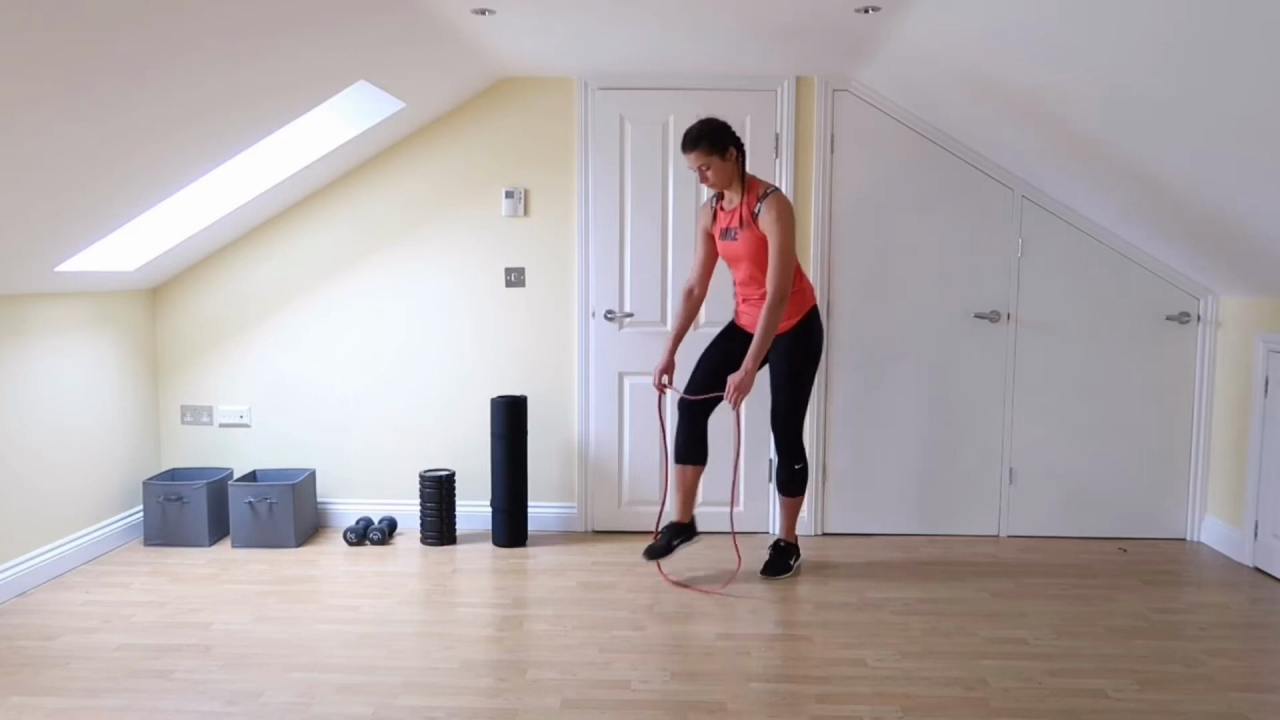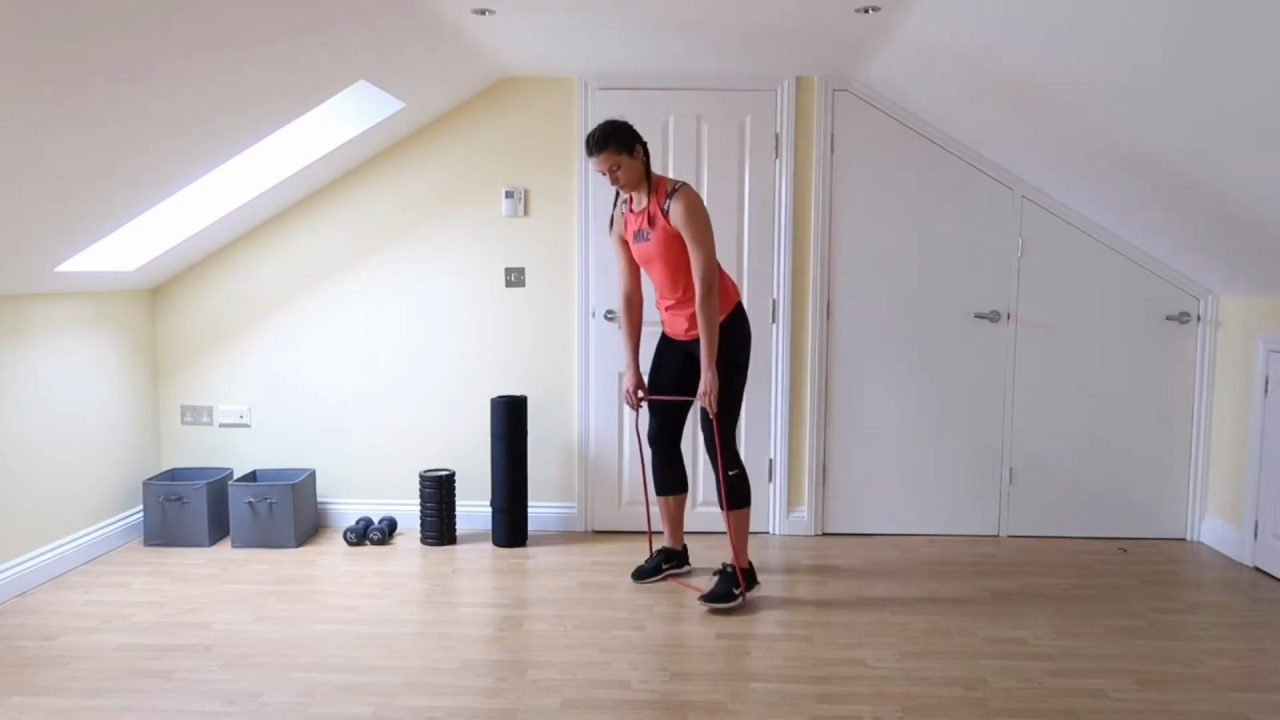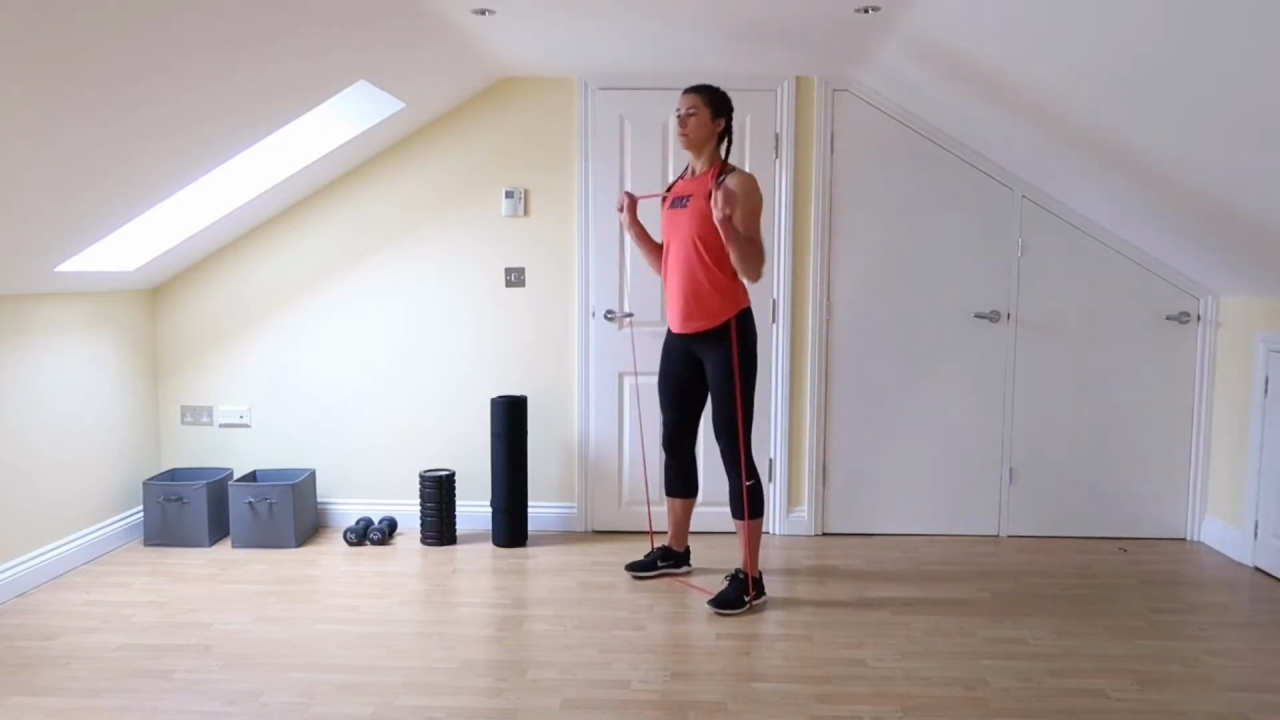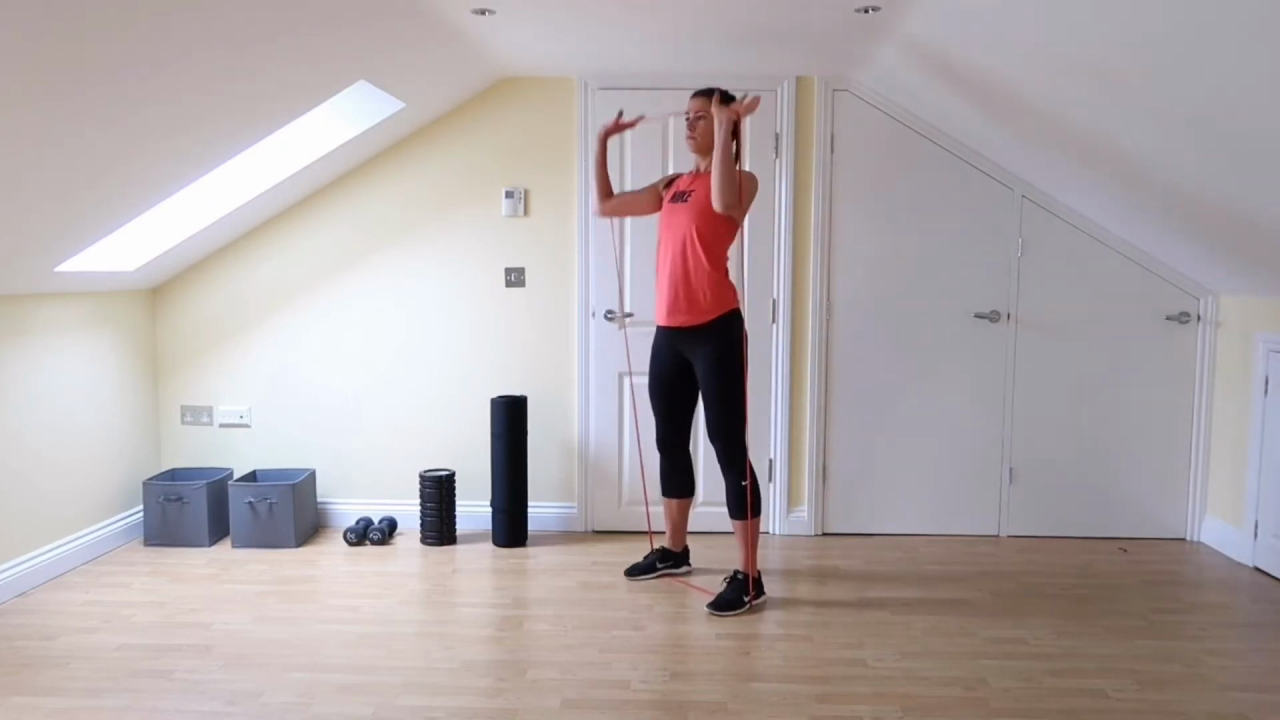
dt=1s
person 1, frame 1
left shoulder: (771, 204)
right shoulder: (710, 212)
left elbow: (778, 293)
right elbow: (695, 287)
left wrist: (748, 369)
right wrist: (670, 351)
left hip: (795, 326)
right hip: (746, 322)
left knee: (785, 431)
right knee: (692, 404)
left ankle: (787, 542)
right ankle: (682, 521)
person 1, frame 2
left shoulder: (681, 201)
right shoulder: (620, 216)
left elbow: (707, 286)
right elbow: (631, 295)
left wrist: (709, 369)
right wrist: (632, 367)
left hip: (721, 328)
right hip: (675, 332)
left knee: (718, 442)
right knee: (661, 437)
left ankle: (741, 568)
right ankle: (673, 549)
person 1, frame 3
left shoulder: (735, 183)
right shoulder: (675, 188)
left elbow: (753, 271)
left wrist: (728, 224)
right wrist: (631, 223)
left hip: (726, 332)
right hip: (680, 335)
left knee: (733, 449)
right knee: (675, 441)
left ankle: (749, 577)
right ankle: (675, 549)
person 1, frame 4
left shoulder: (738, 179)
right shoulder: (671, 186)
left elbow: (723, 204)
right elbow: (605, 205)
left wrist: (725, 125)
right wrist: (604, 141)
left hip: (715, 331)
right hip: (670, 332)
left knee: (728, 447)
right knee: (669, 441)
left ankle: (749, 576)
right ankle: (674, 549)
